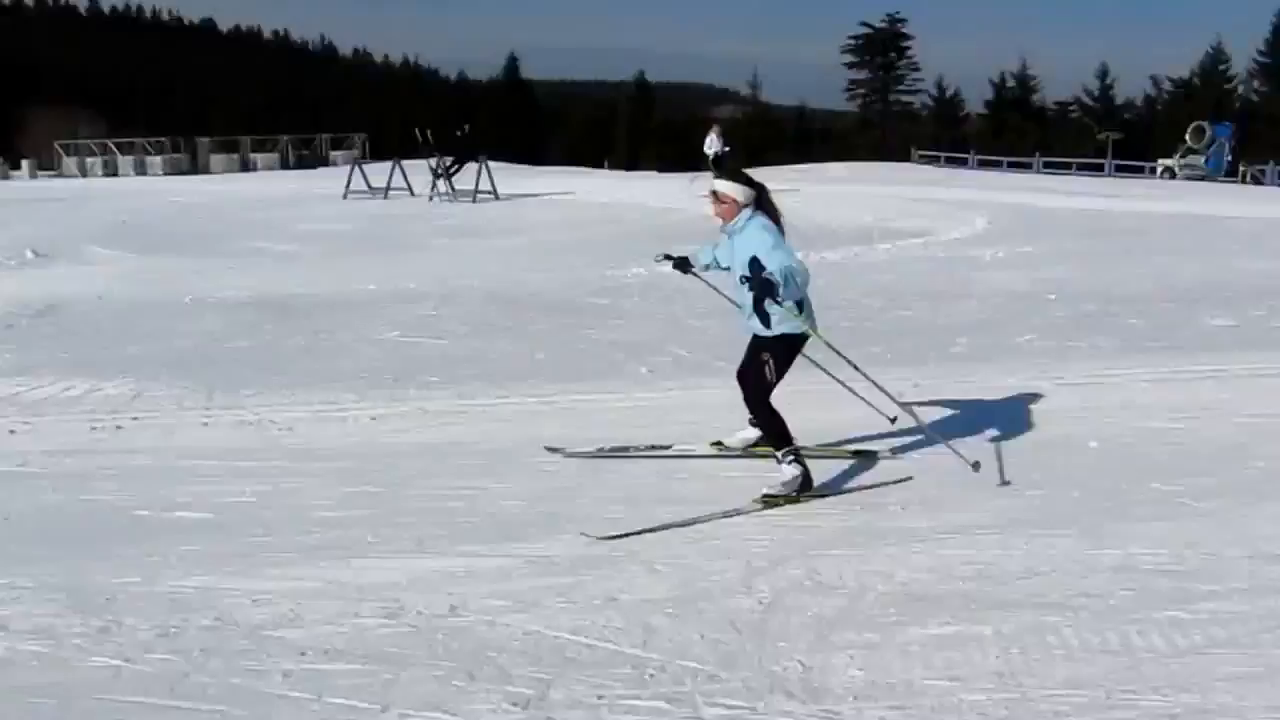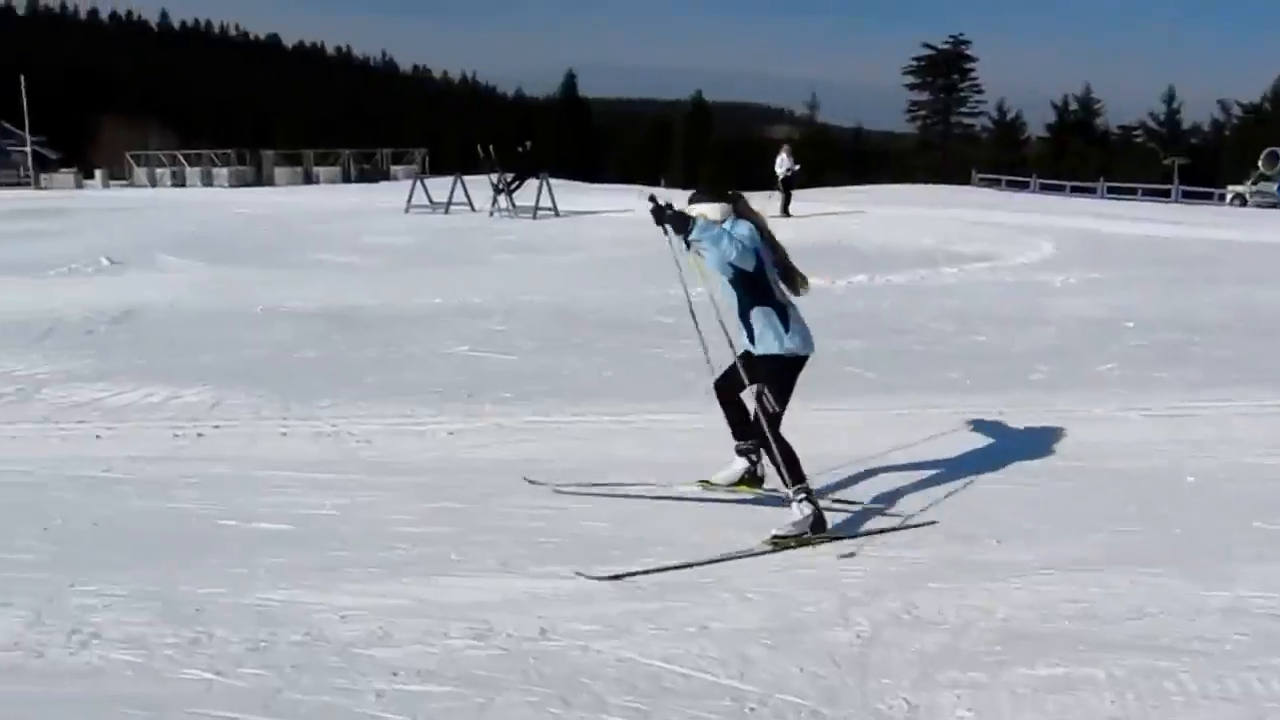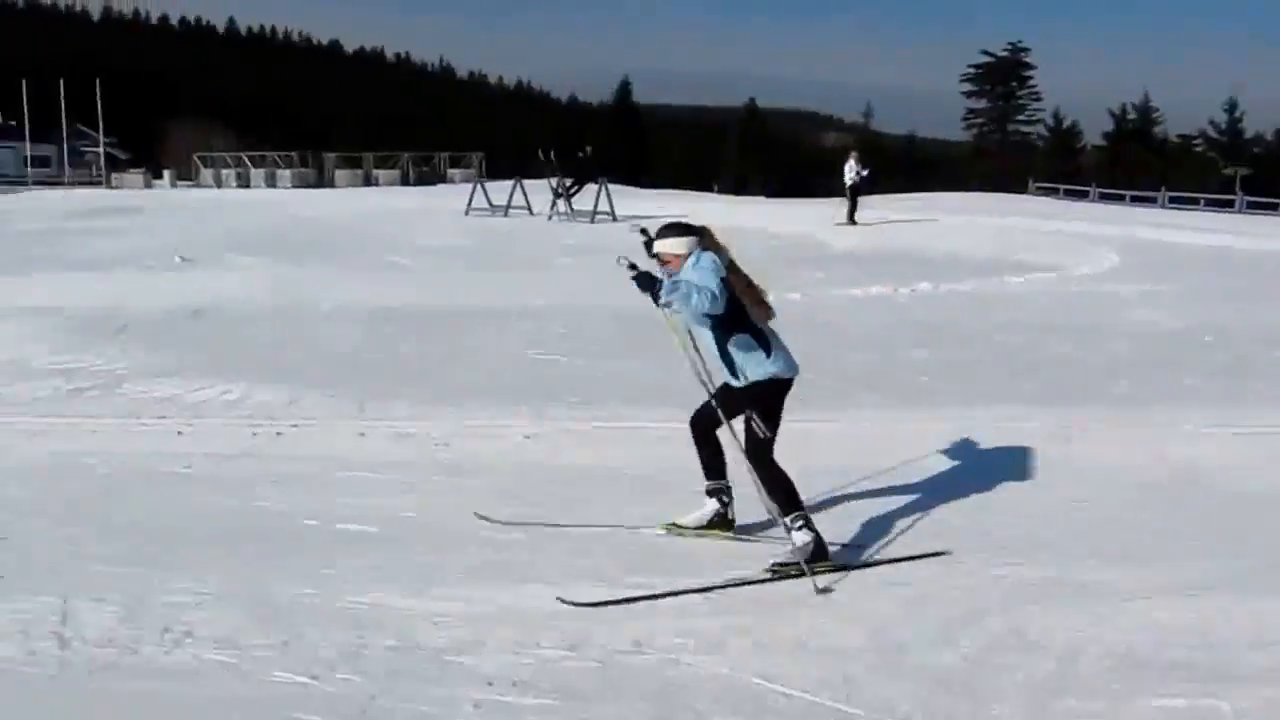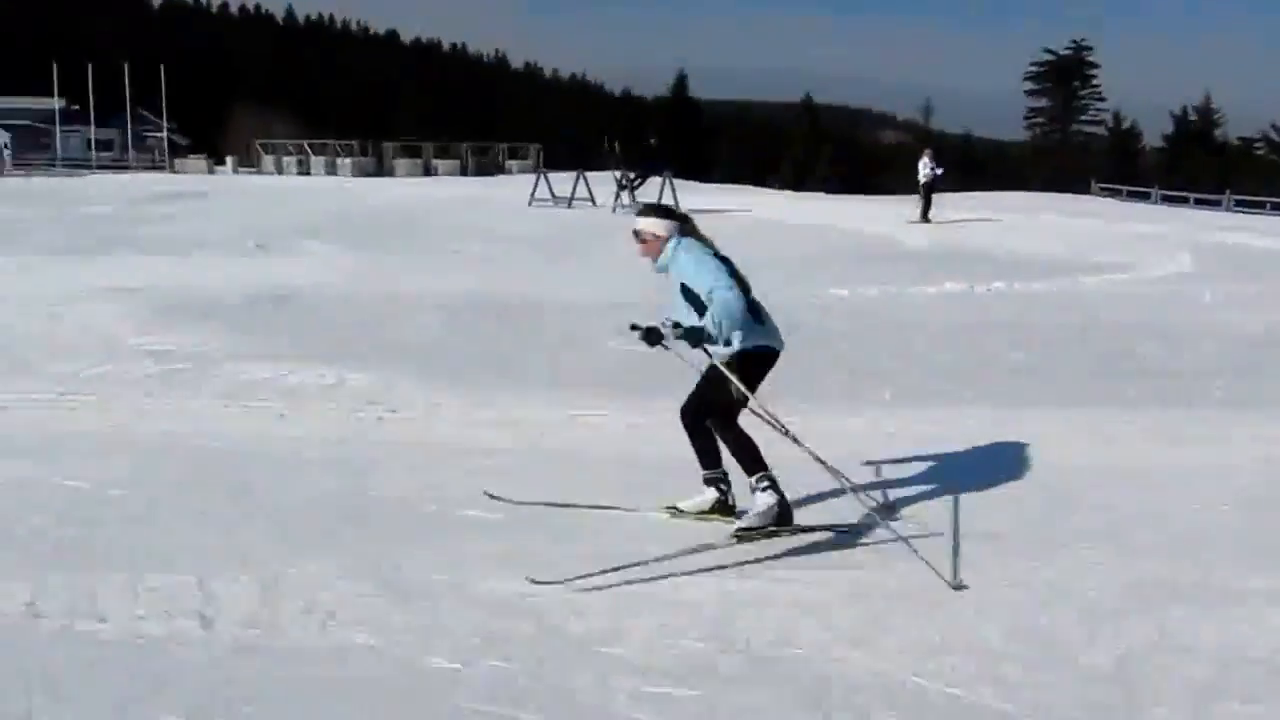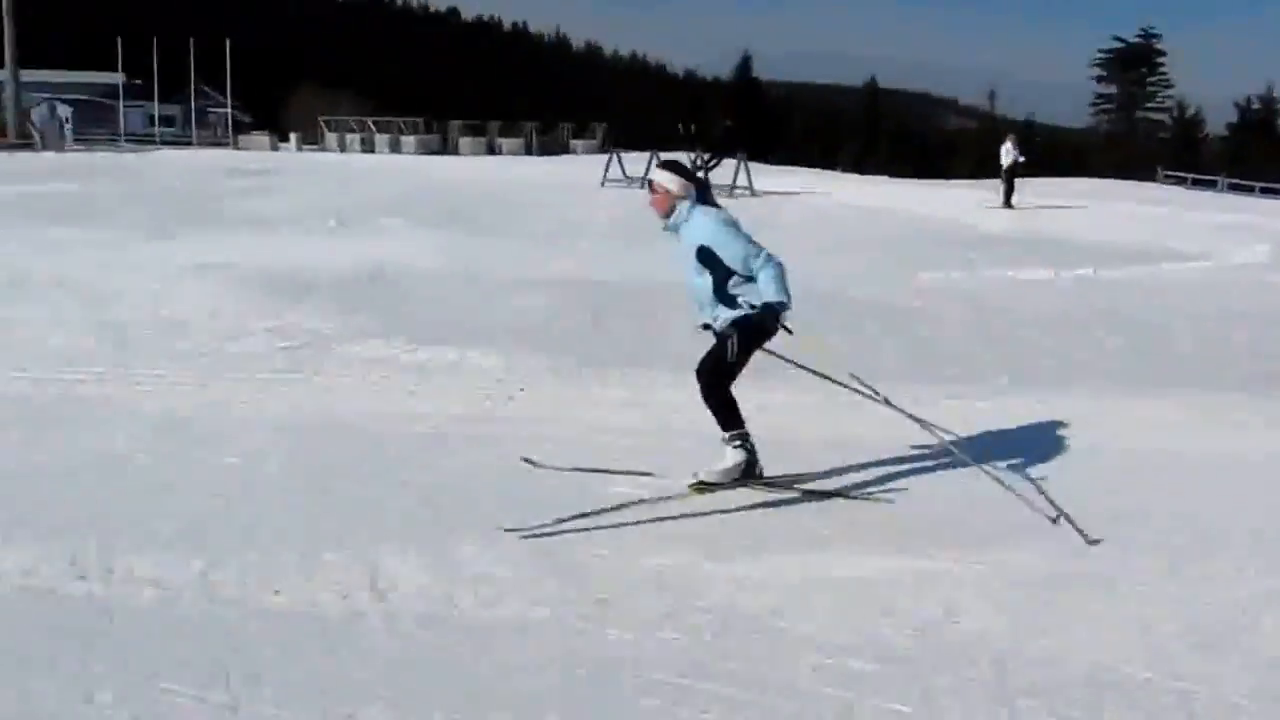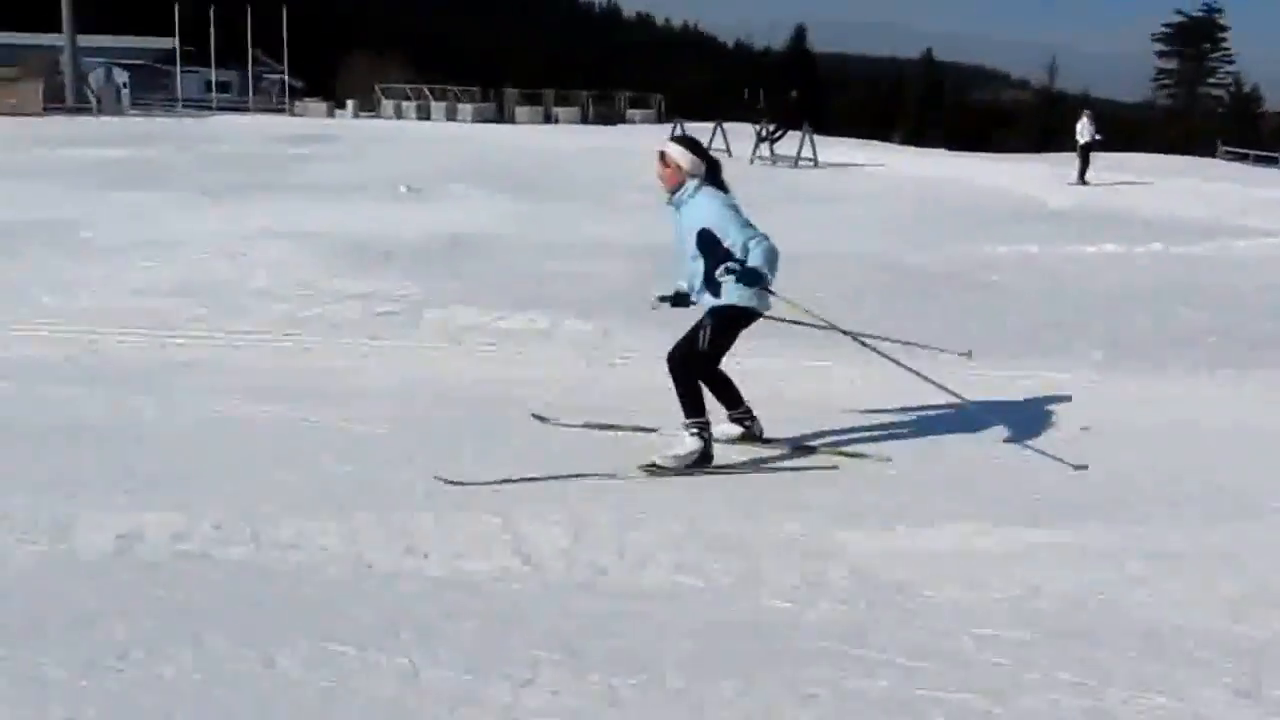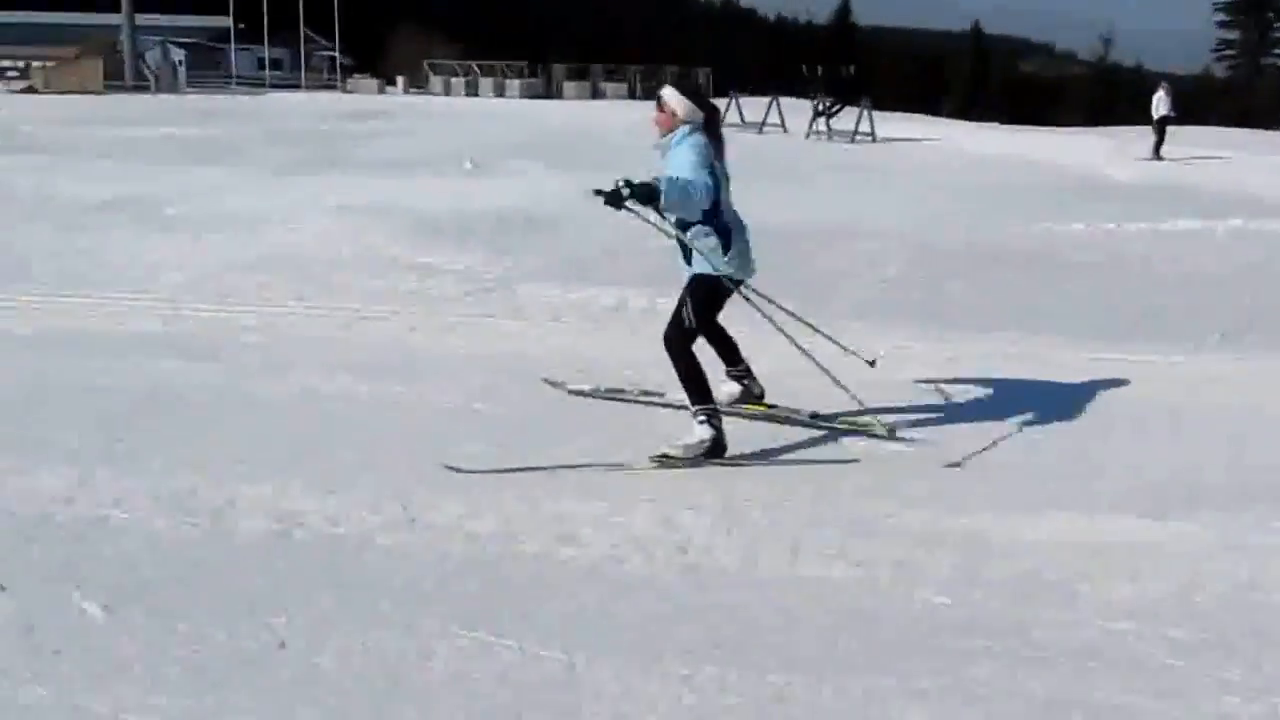
dt=0.2s
person 1, frame 1
left shoulder: (761, 230)
right shoulder: (741, 229)
left elbow: (797, 275)
right elbow: (722, 254)
left wrist: (773, 285)
right wrist: (692, 262)
left hip: (787, 326)
right hip: (767, 322)
left knee: (759, 396)
right knee: (746, 375)
left ankle: (796, 472)
right ankle: (760, 430)
person 1, frame 2
left shoulder: (738, 232)
right shoulder: (734, 231)
left elbow: (732, 254)
right elbow: (706, 241)
left wrist: (694, 227)
right wrist: (671, 218)
left hip: (783, 347)
right hip: (765, 343)
left knee: (763, 429)
right knee: (725, 389)
left ankle: (808, 510)
right ankle: (748, 464)
person 1, frame 3
left shoulder: (704, 266)
right shoulder: (703, 267)
left elbow: (710, 301)
left wrist: (663, 288)
left hip: (765, 373)
right hip: (745, 373)
left knee: (758, 454)
right knee: (701, 424)
left ankle: (807, 538)
right ankle: (719, 506)
person 1, frame 4
left shoulder: (691, 259)
right shoulder: (681, 261)
left elbow: (731, 300)
left wrist: (706, 332)
right wrist: (664, 332)
left hip: (752, 347)
right hip: (733, 350)
left knee: (719, 418)
right knee: (692, 412)
left ankle: (772, 501)
right ankle: (718, 493)
person 1, frame 5
left shoulder: (709, 223)
right shoulder: (686, 226)
left elbow: (766, 264)
left wrist: (775, 303)
left hip: (752, 314)
right hip: (732, 317)
left knee: (709, 374)
right knee: (714, 384)
left ankle: (739, 455)
right ankle: (743, 460)
person 1, frame 6
left shoulder: (712, 206)
right shoulder: (688, 205)
left elbow: (761, 247)
left wrist: (756, 273)
right wrist: (686, 291)
left hip: (734, 300)
right hip: (724, 299)
left knee: (680, 359)
right knee: (705, 366)
left ankle: (698, 442)
right ankle: (742, 423)
person 1, frame 7
left shoulder: (693, 150)
right shoulder: (693, 145)
left elbow: (695, 193)
right elbow: (681, 187)
left wrist: (654, 192)
right wrist: (628, 192)
left hip: (714, 263)
right hip: (723, 258)
left knee: (677, 339)
right knee: (703, 321)
left ankle: (709, 430)
right ankle: (743, 383)
